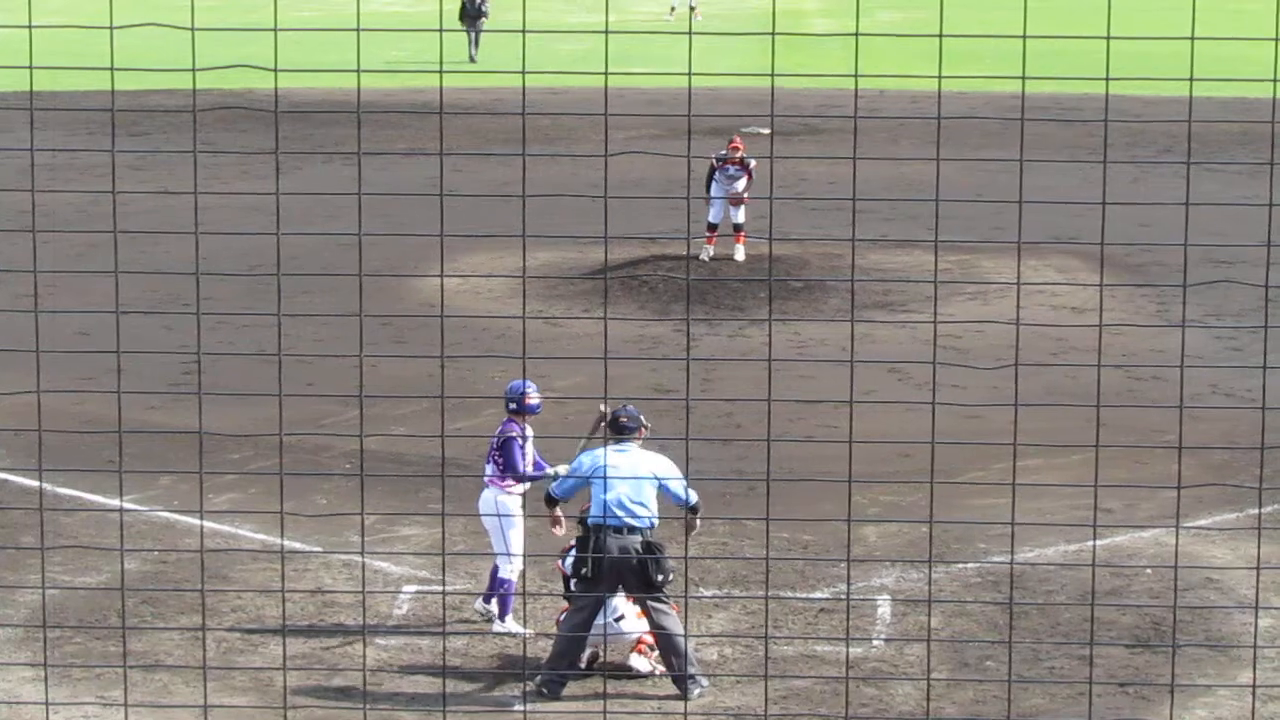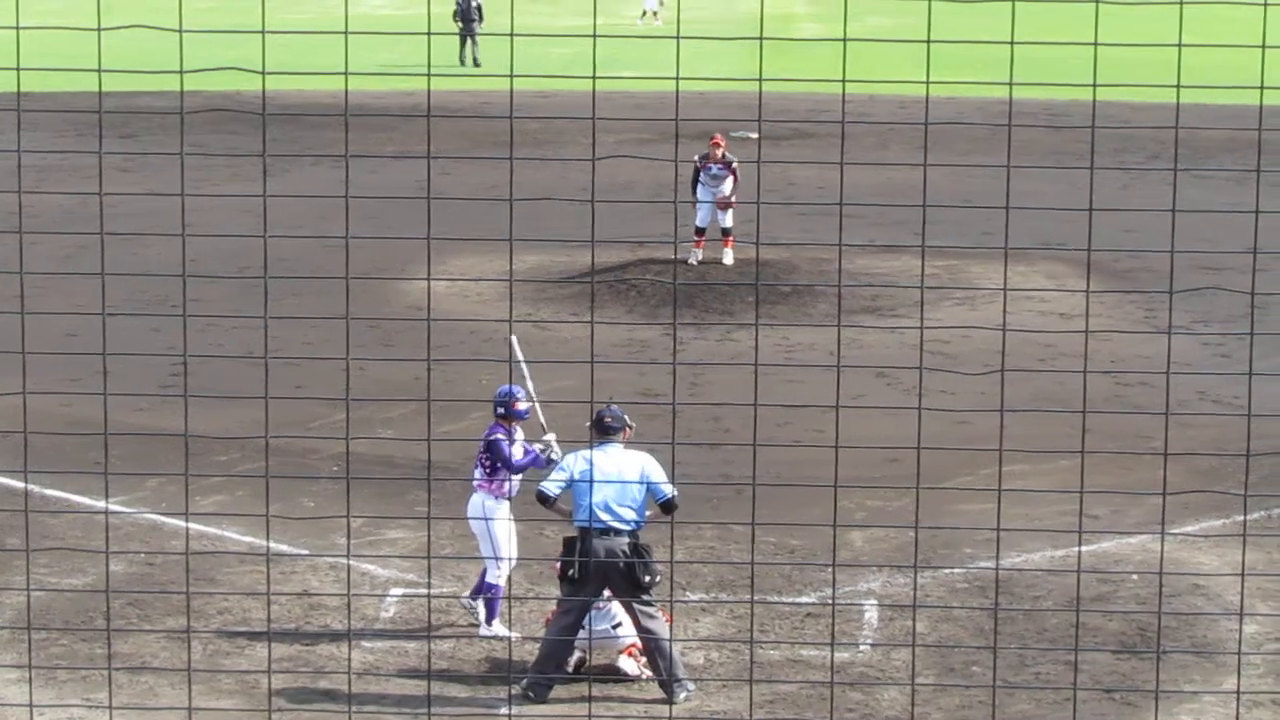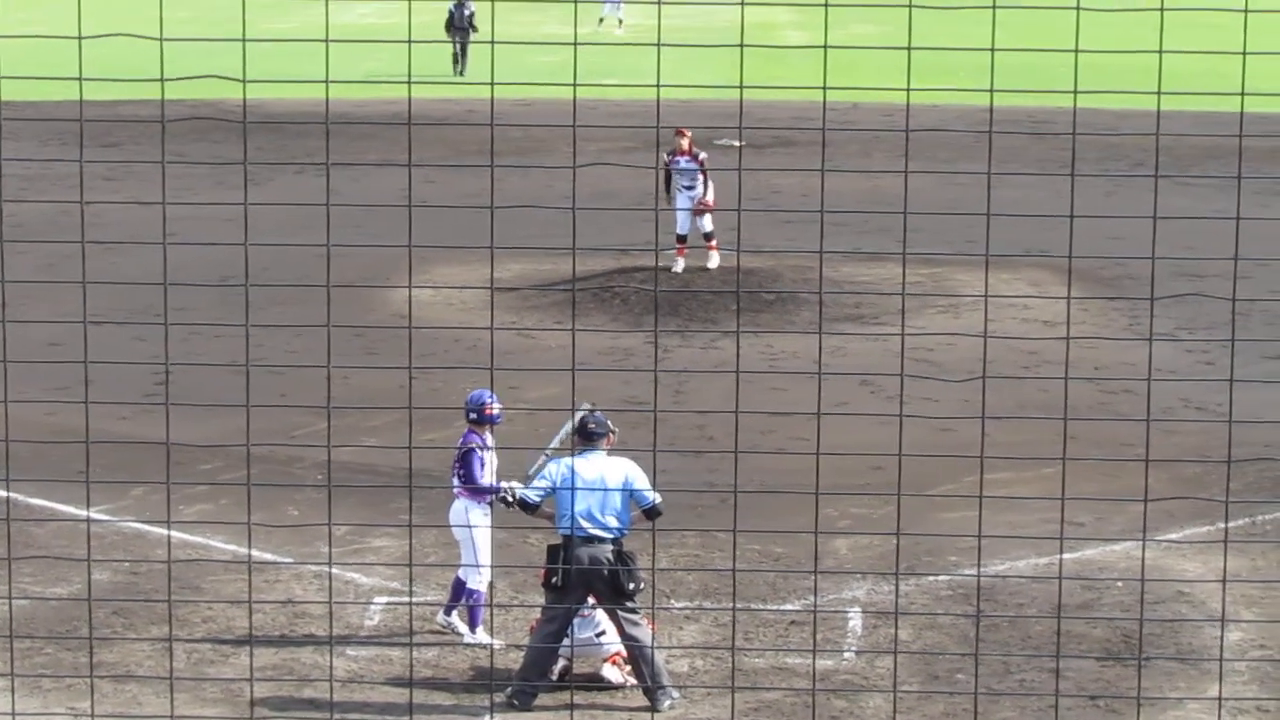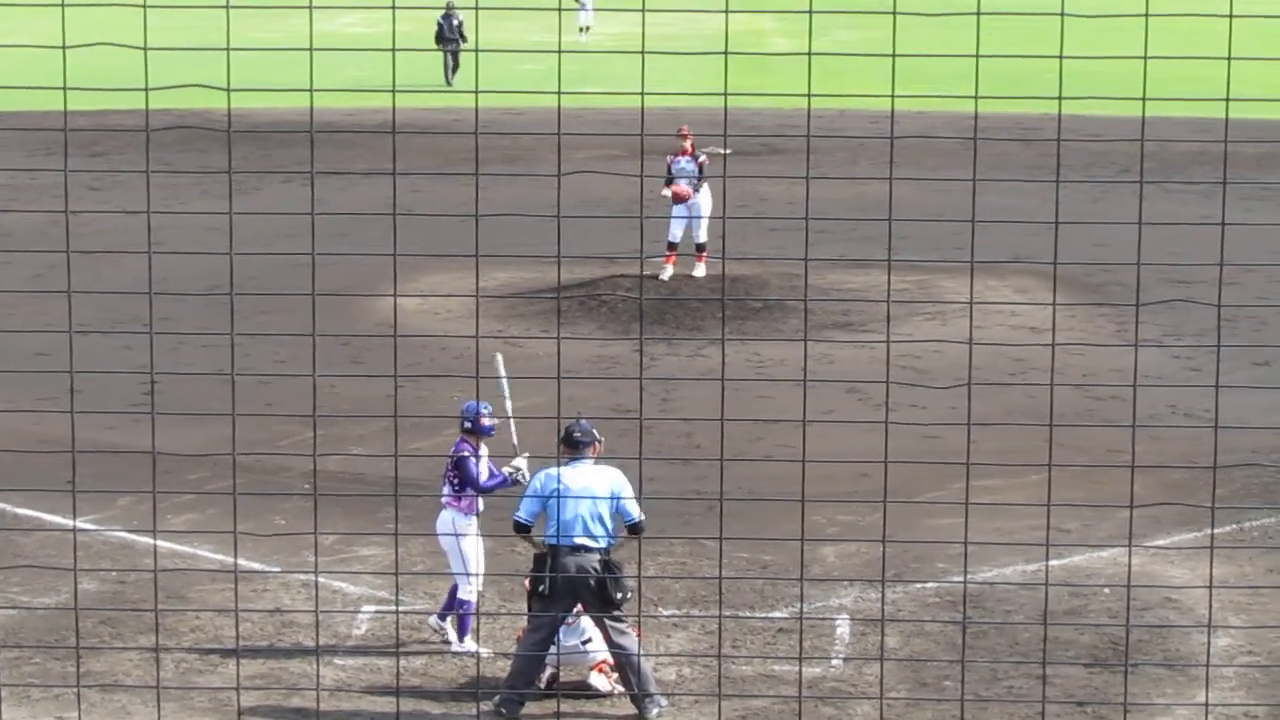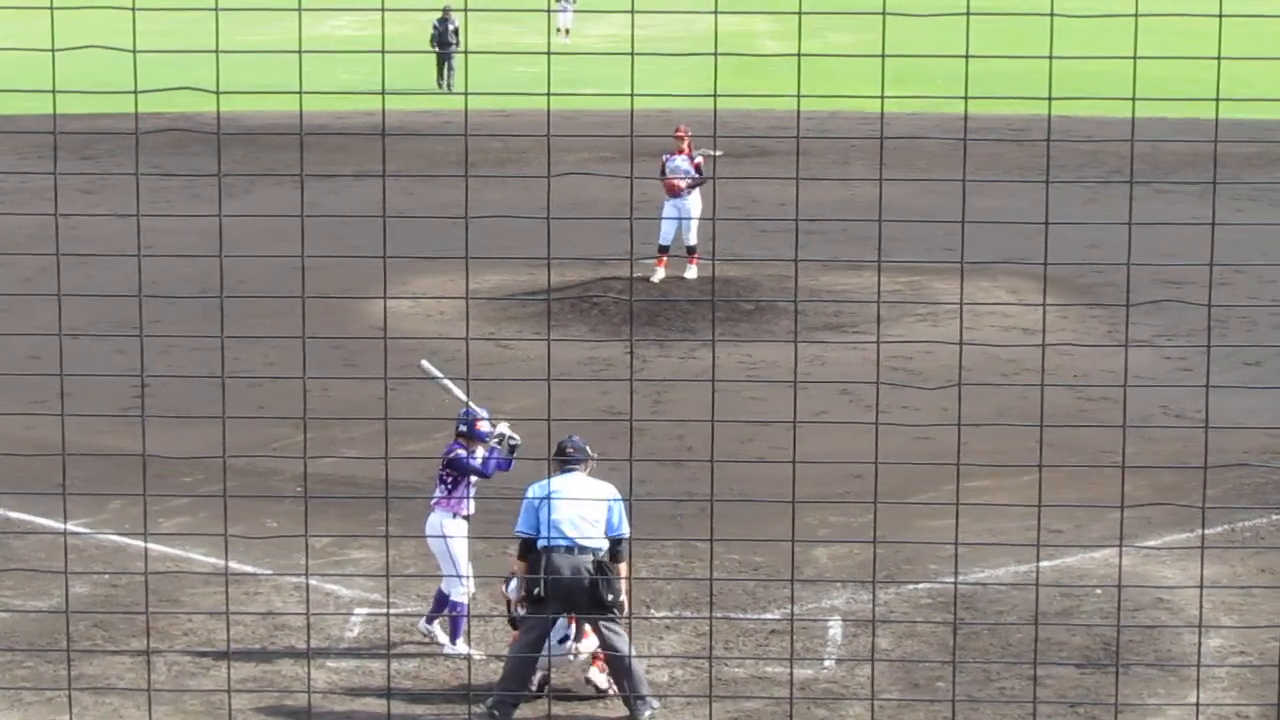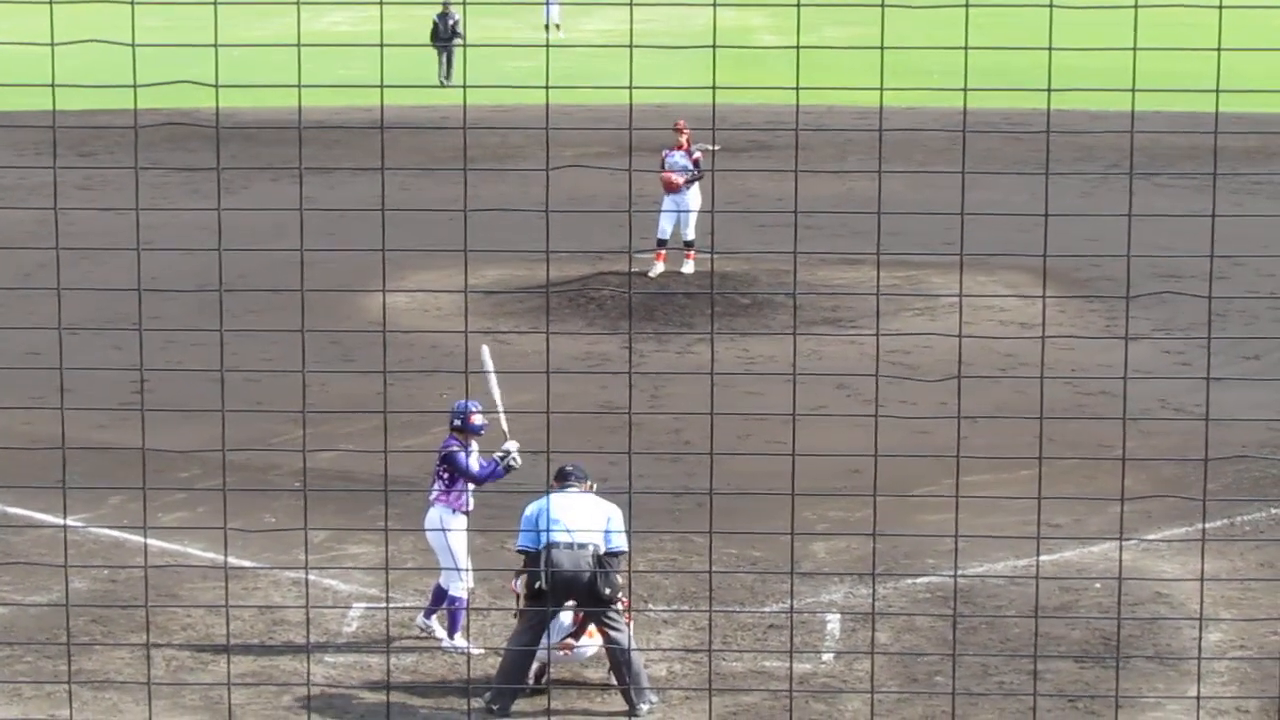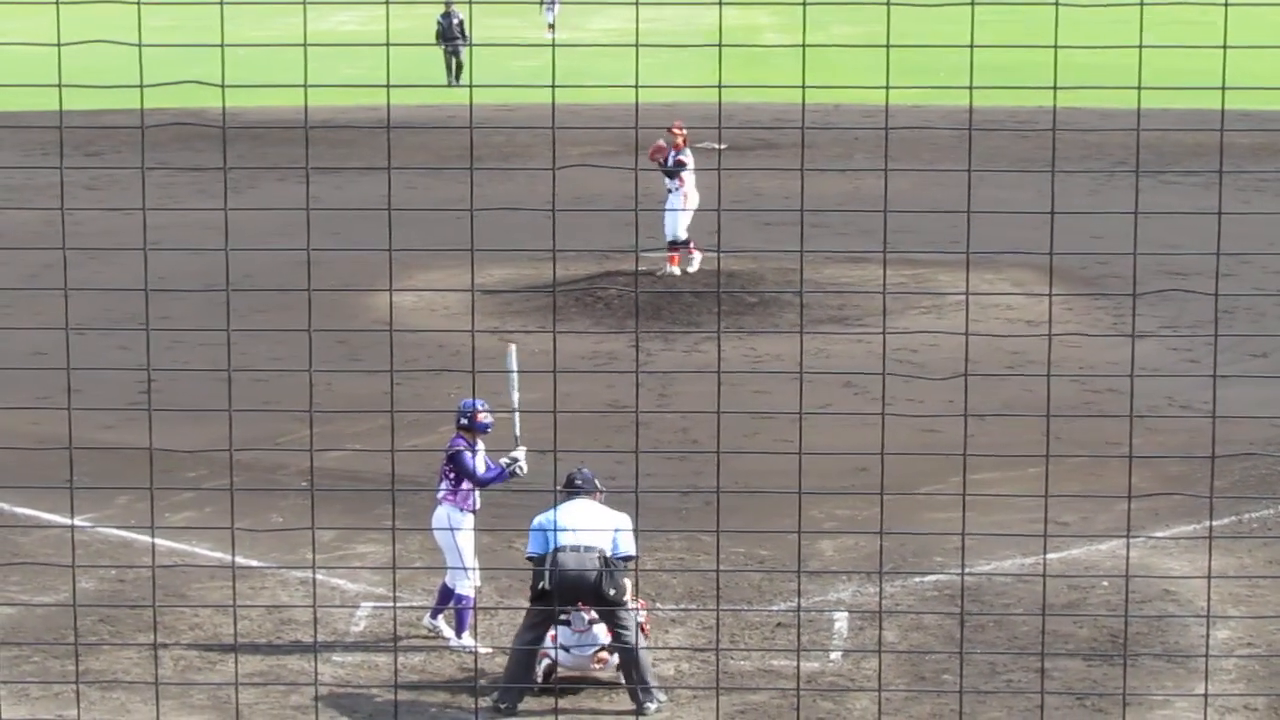
dt=0.5s
person 1, frame 1
left shoulder: (590, 459)
right shoulder: (656, 461)
left elbow: (555, 495)
right elbow: (690, 502)
left wrist: (555, 514)
right wrist: (693, 519)
left hip: (600, 545)
right hip: (638, 547)
left knee: (578, 615)
right knee: (662, 615)
left ankle: (551, 682)
right ankle: (690, 681)
person 1, frame 2
left shoulder: (576, 459)
right shoulder: (642, 460)
left elbow: (544, 495)
right elbow: (670, 503)
left wrist: (571, 514)
left hip: (586, 547)
right hip: (625, 548)
left knee: (566, 617)
right knee: (649, 617)
left ankle: (538, 684)
right ankle: (676, 685)
person 1, frame 3
left shoulder: (559, 467)
right shoulder: (625, 467)
left elbow: (526, 502)
right elbow: (654, 509)
left wrist: (556, 517)
left hip: (571, 555)
right hip: (610, 557)
left knee: (550, 625)
right knee: (633, 625)
left ankle: (523, 692)
right ankle: (661, 693)
person 1, frame 4
left shoulder: (546, 478)
right shoulder: (613, 476)
left elbow: (520, 527)
right elbow: (637, 527)
left wrist: (542, 547)
right wrist: (610, 545)
left hip: (557, 565)
right hip: (597, 566)
left knee: (537, 634)
right knee: (620, 634)
person 1, frame 5
left shoulder: (538, 489)
right shoulder: (606, 490)
left elbow: (526, 545)
right elbow: (618, 546)
left wrist: (520, 586)
right wrist: (621, 589)
left hip: (550, 567)
right hip: (590, 569)
left knee: (529, 638)
right knee: (614, 637)
person 1, frame 6
left shoulder: (537, 506)
right shoulder: (607, 506)
left elbow: (529, 557)
right elbow: (615, 556)
left wrist: (527, 598)
right wrist: (612, 592)
left hip: (551, 565)
right hip: (591, 566)
left knee: (525, 633)
right knee: (617, 631)
left ankle: (500, 699)
right ankle: (640, 699)
person 1, frame 7
left shoulder: (545, 517)
right shoulder: (617, 516)
left elbow: (537, 560)
right elbow: (622, 562)
right wrist: (622, 593)
left hip: (557, 568)
right hip: (598, 569)
left knee: (529, 634)
right knee: (628, 632)
left ankle: (507, 699)
right ankle: (647, 698)
person 2, frame 1
left shoulder: (522, 428)
right shoulder: (510, 432)
left elbow: (534, 461)
right elbow: (518, 473)
left wrist: (559, 472)
right wrist: (553, 472)
left hip: (507, 499)
right hip: (500, 500)
left knee: (506, 556)
right knee: (512, 560)
left ankle: (487, 602)
right ankle: (503, 621)
person 2, frame 2
left shoulder: (514, 432)
right shoulder: (496, 436)
left elbow: (532, 460)
right elbow: (515, 467)
left wrist: (549, 456)
right wrist: (540, 447)
left hip: (499, 504)
right hip: (487, 505)
left knee: (507, 560)
right knee: (499, 566)
left ankle: (474, 599)
right ankle: (490, 625)
person 2, frame 3
left shoulder: (485, 438)
right shoulder: (472, 444)
right elbow: (475, 485)
left wrist: (503, 490)
right wrist: (504, 487)
left hip: (478, 510)
right hip: (470, 511)
left knee: (470, 568)
right knee: (480, 572)
left ankle: (448, 615)
right ankle: (474, 632)
person 2, frame 4
left shoulder: (479, 450)
right shoulder: (463, 453)
left elbow: (495, 479)
right elbow: (482, 487)
left wrist: (515, 475)
right wrist: (510, 469)
left hip: (467, 521)
right hip: (456, 522)
left knee: (472, 576)
right knee: (470, 581)
left ankle: (442, 619)
right ankle: (462, 641)
person 2, frame 5
left shoulder: (476, 450)
right shoulder: (455, 454)
left elbow: (503, 465)
right elbow: (485, 472)
left wrist: (511, 446)
right wrist: (497, 441)
left hip: (457, 523)
right hip: (445, 523)
left knee: (454, 580)
right knee: (462, 584)
left ankle: (430, 623)
right ankle: (455, 644)
person 2, frame 6
left shoulder: (470, 447)
right shoulder: (452, 449)
left elbow: (486, 474)
right elbow: (476, 478)
left wrist: (507, 463)
right wrist: (502, 456)
left hip: (454, 518)
right hip: (445, 519)
left knee: (452, 574)
right knee: (461, 579)
left ankle: (428, 618)
right ankle: (453, 638)
person 2, frame 7
left shoulder: (476, 446)
right shoulder: (458, 449)
left elbow: (490, 474)
right elbow: (480, 480)
left wrist: (511, 468)
right wrist: (509, 461)
left hip: (461, 517)
right hip: (452, 518)
left knee: (458, 574)
right knee: (467, 578)
left ankle: (434, 618)
right ankle: (461, 637)
